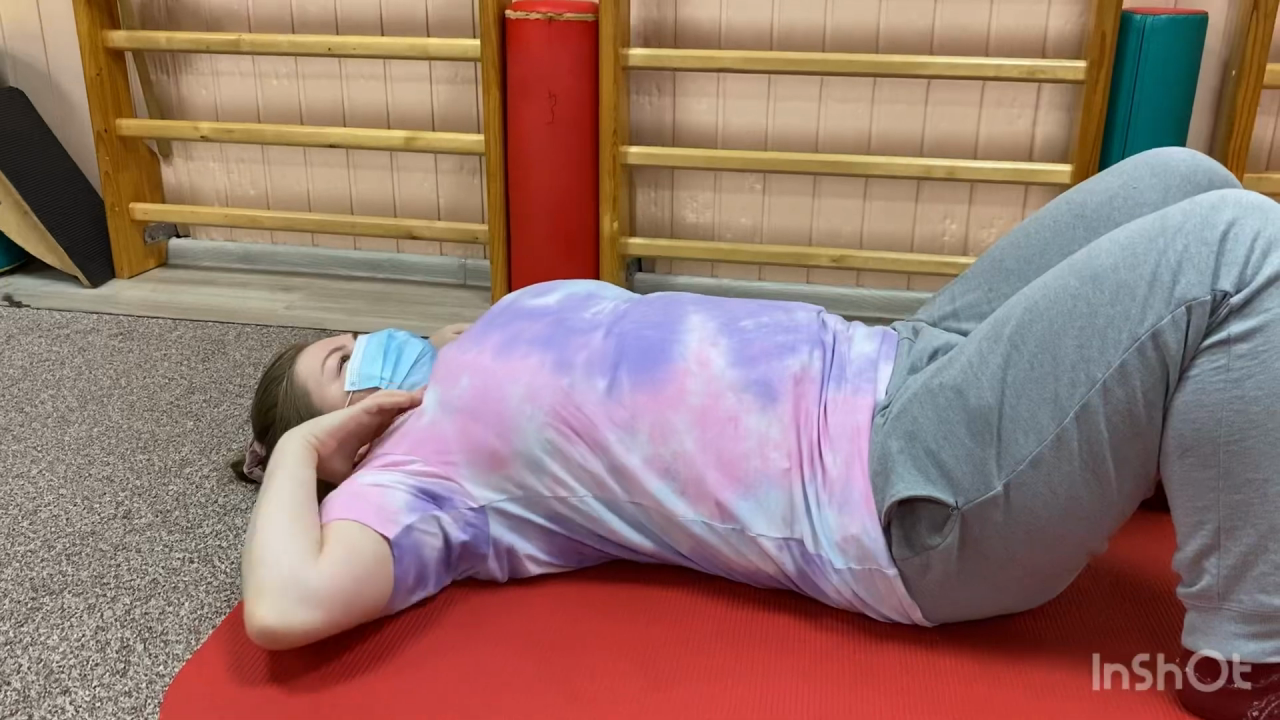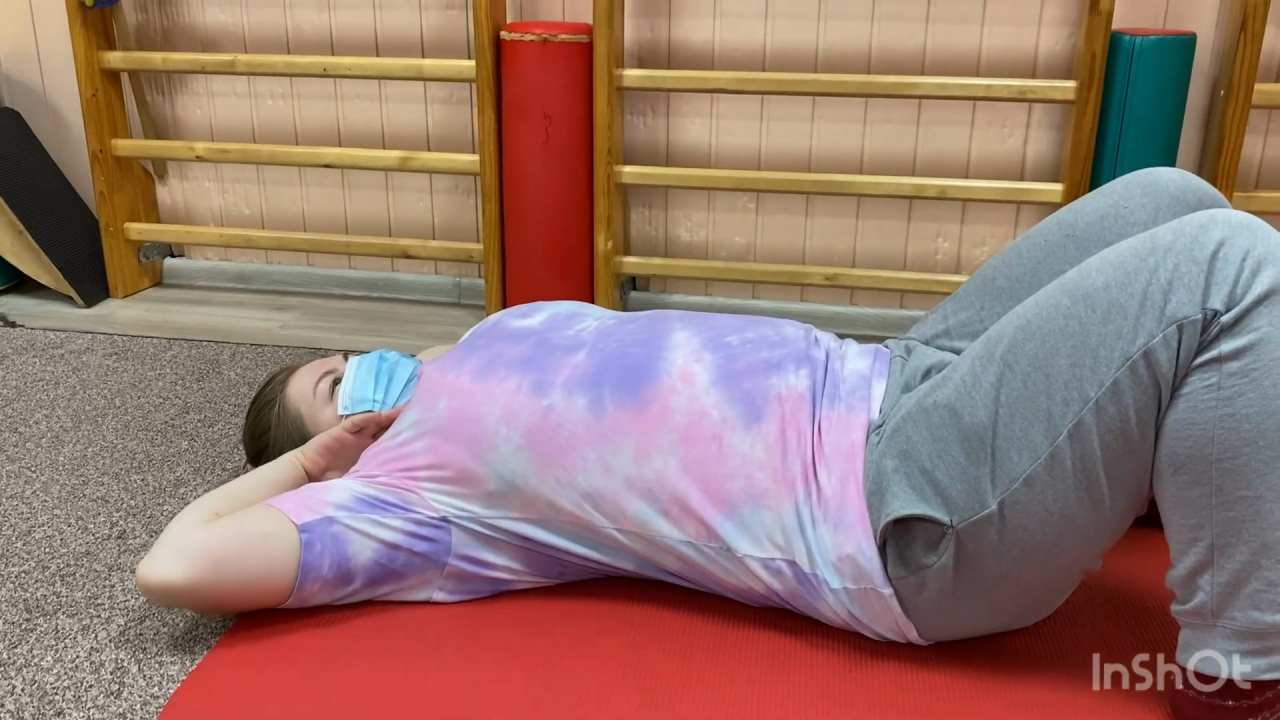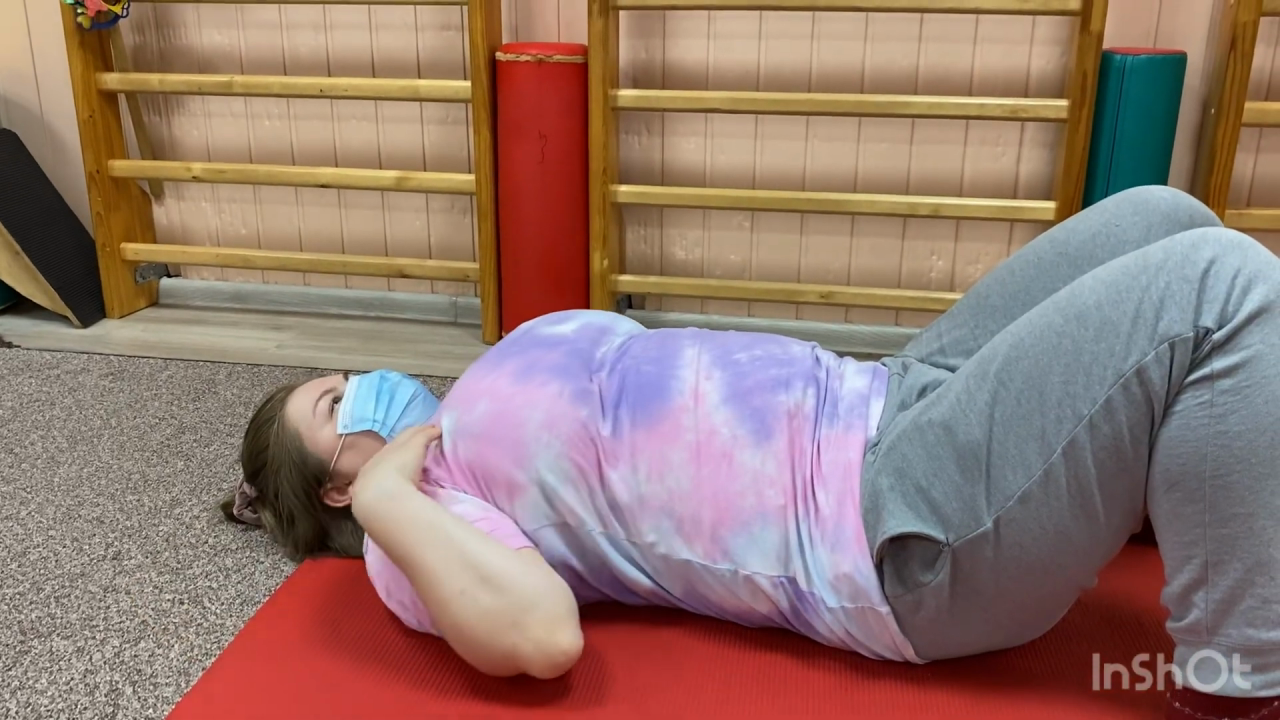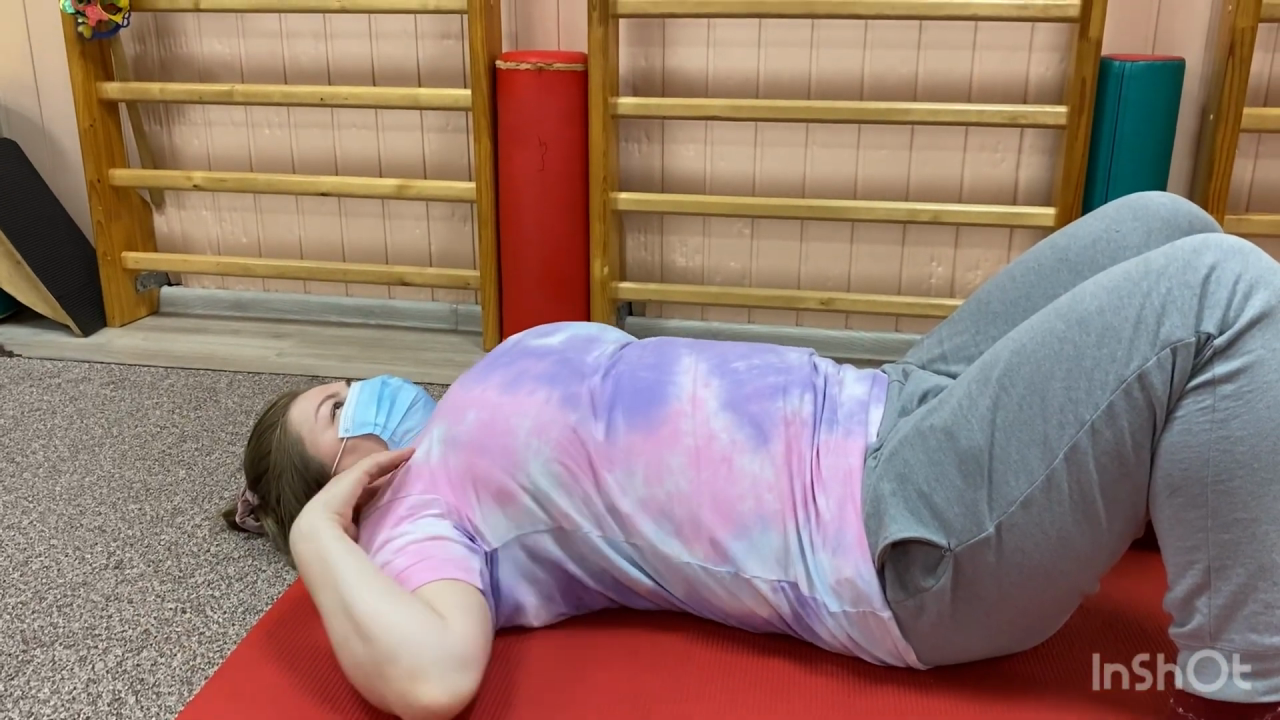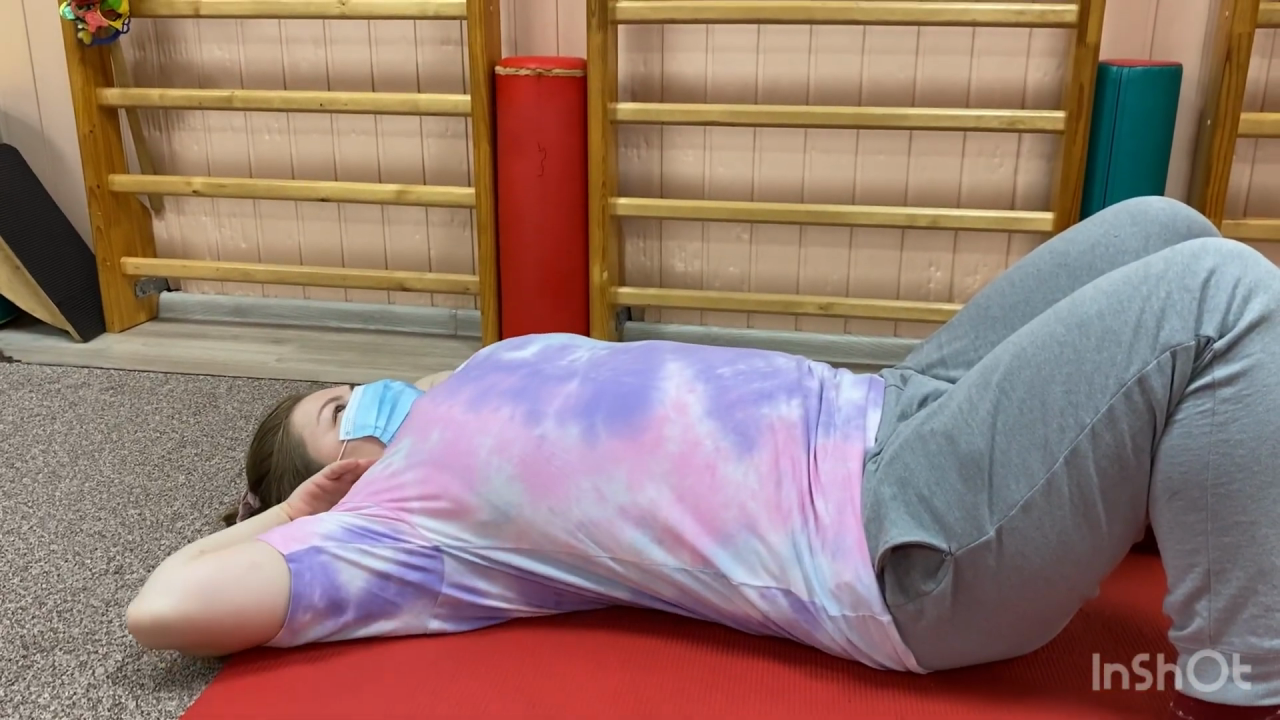
dt=1s
person 1, frame 1
left shoulder: (489, 352)
right shoulder: (424, 471)
right elbow: (283, 603)
right wrist: (295, 440)
left hip: (904, 373)
right hip: (923, 498)
left knee: (1179, 184)
person 1, frame 2
left shoulder: (469, 381)
right shoulder: (407, 490)
right elbow: (174, 569)
right wrist: (294, 468)
left hip: (892, 390)
right hip: (911, 514)
left knee: (1168, 202)
person 1, frame 3
left shoulder: (482, 414)
right shoulder: (419, 515)
right elbow: (547, 635)
right wrist: (390, 499)
left hip: (887, 409)
right hip: (910, 530)
left knee: (1162, 220)
person 1, frame 4
left shoulder: (476, 424)
right shoulder: (422, 514)
right wrist: (313, 528)
left hip: (892, 415)
right hip: (911, 537)
left knee: (1163, 224)
person 1, frame 5
left shoulder: (485, 385)
right shoulder: (399, 515)
right elbow: (163, 607)
right wrist: (285, 511)
left hip: (887, 418)
right hip: (911, 541)
left knee: (1161, 232)
